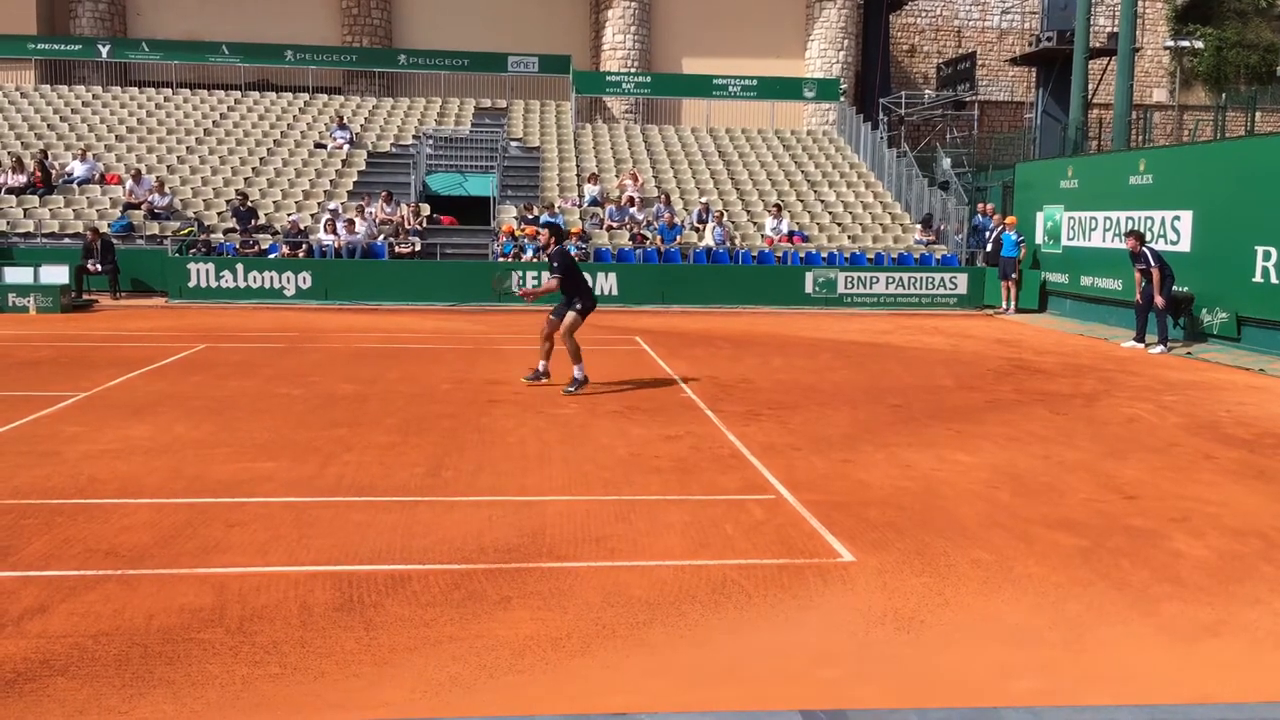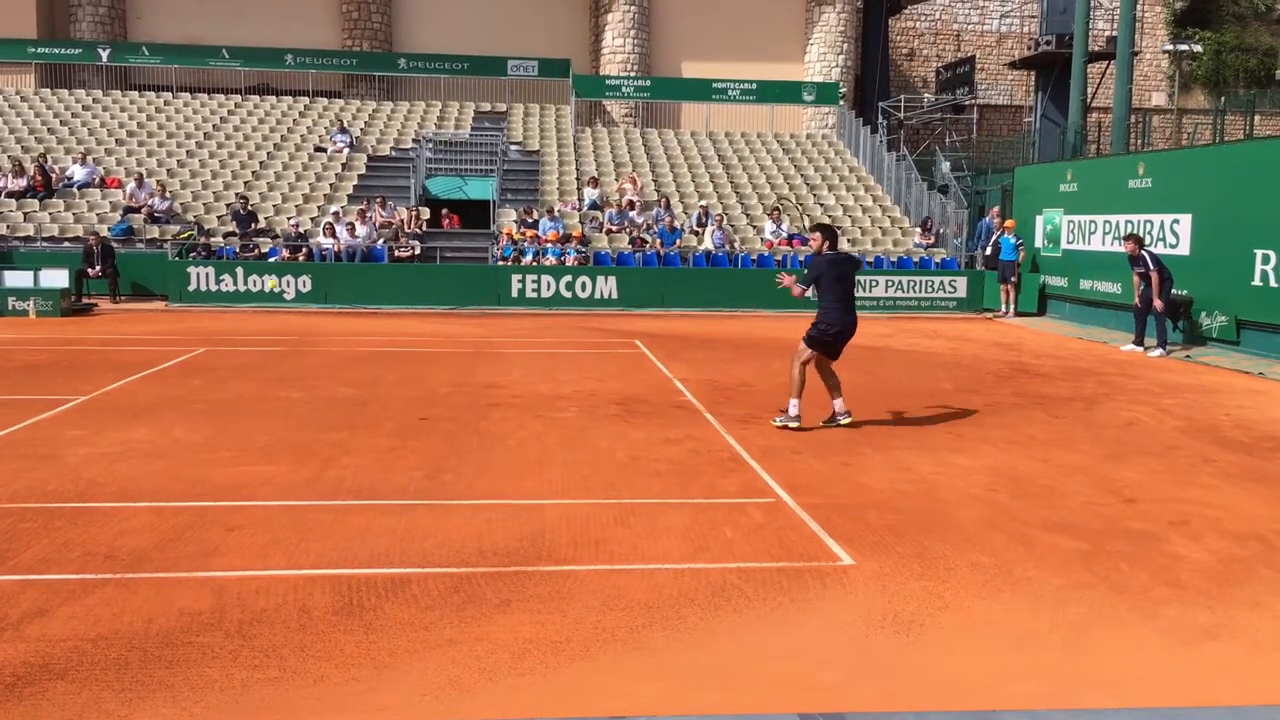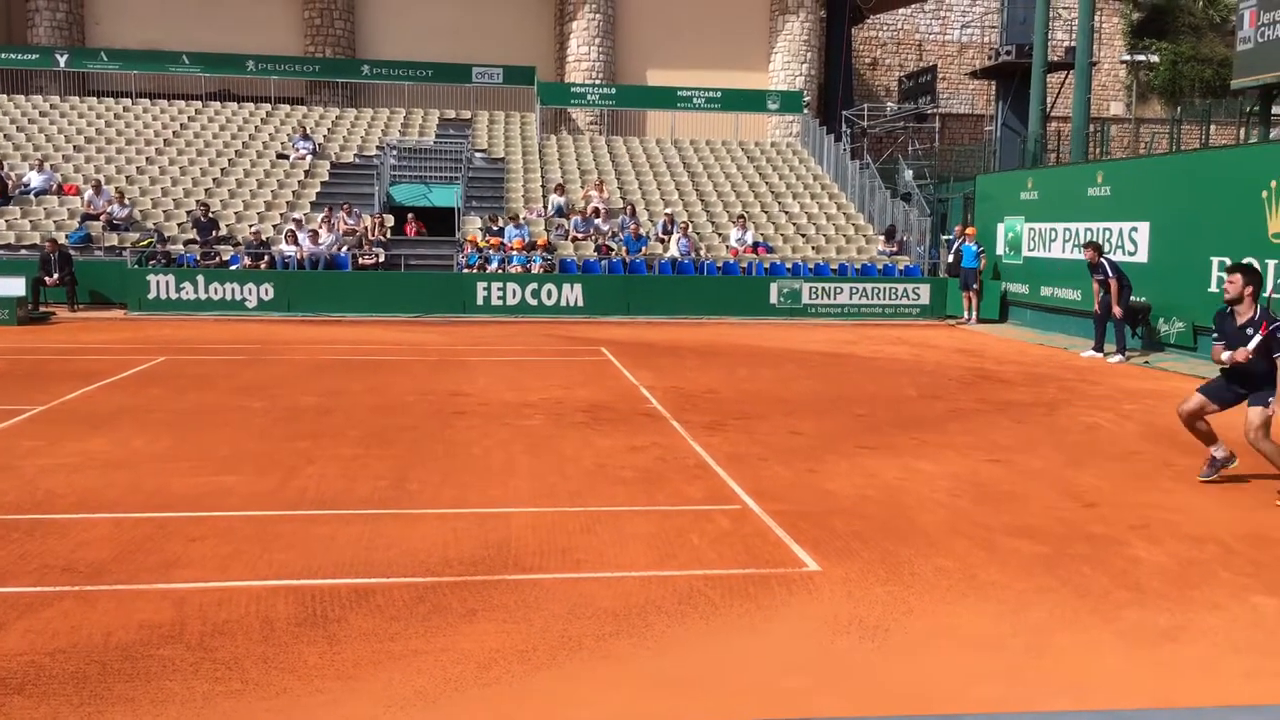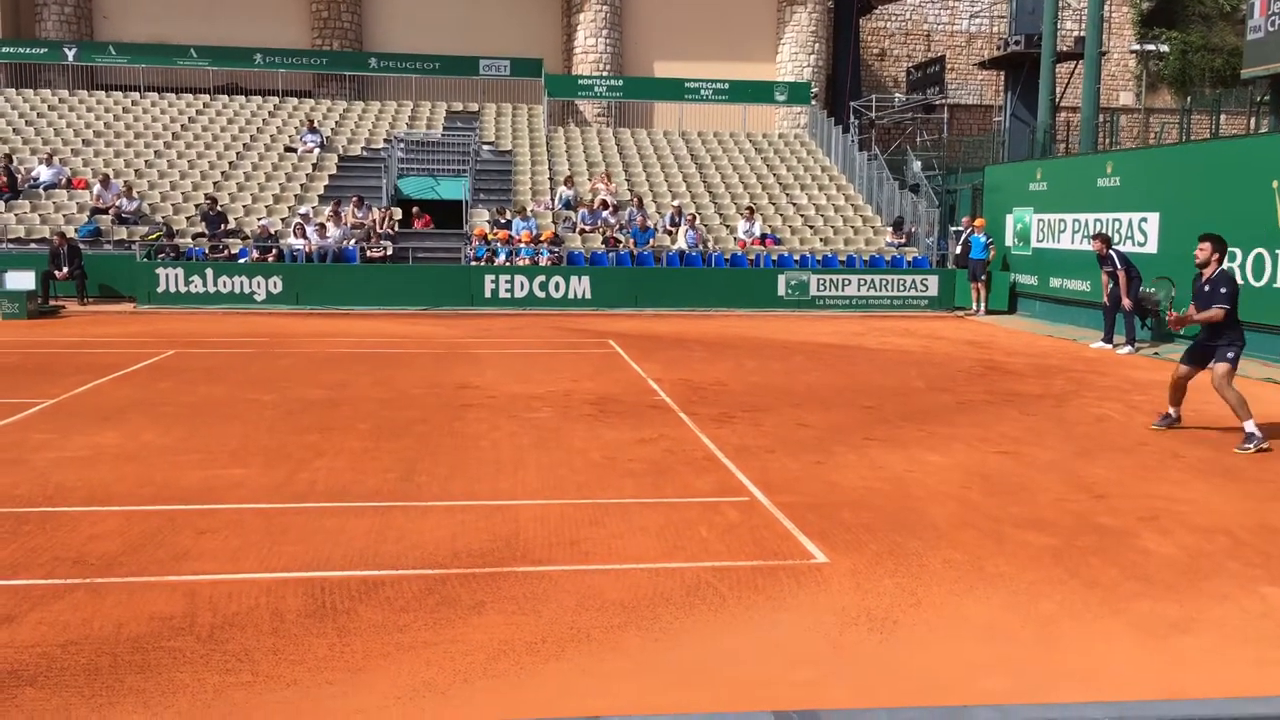
dt=1s
person 1, frame 1
left shoulder: (559, 256)
right shoulder: (554, 255)
left elbow: (554, 285)
right elbow: (554, 282)
left wrist: (533, 291)
right wrist: (535, 292)
left hip: (582, 300)
right hip: (570, 300)
left knee: (565, 332)
right knee: (546, 332)
left ankle: (580, 377)
right ankle: (542, 371)
person 1, frame 2
left shoulder: (817, 263)
right shoulder: (847, 260)
left elbow: (798, 293)
right elbow: (859, 263)
left wrist: (791, 283)
left hip: (829, 322)
right hip: (848, 324)
left knee: (798, 361)
right knee: (821, 364)
left ankle: (792, 413)
right ankle: (841, 412)
person 1, frame 3
right shoulder: (1223, 315)
right elbow: (1216, 355)
right wrist: (1231, 357)
left hip: (1261, 387)
right hip: (1232, 379)
left knee: (1255, 435)
right knee: (1187, 412)
right ankle: (1220, 454)
person 1, frame 4
left shoulder: (1225, 280)
right shoulder: (1198, 279)
left elbow: (1218, 314)
left wrist: (1187, 319)
right wrist: (1179, 318)
left hip: (1228, 341)
right hip: (1206, 339)
left knee: (1221, 382)
right knee: (1178, 377)
left ankle: (1254, 434)
right ankle: (1173, 414)
